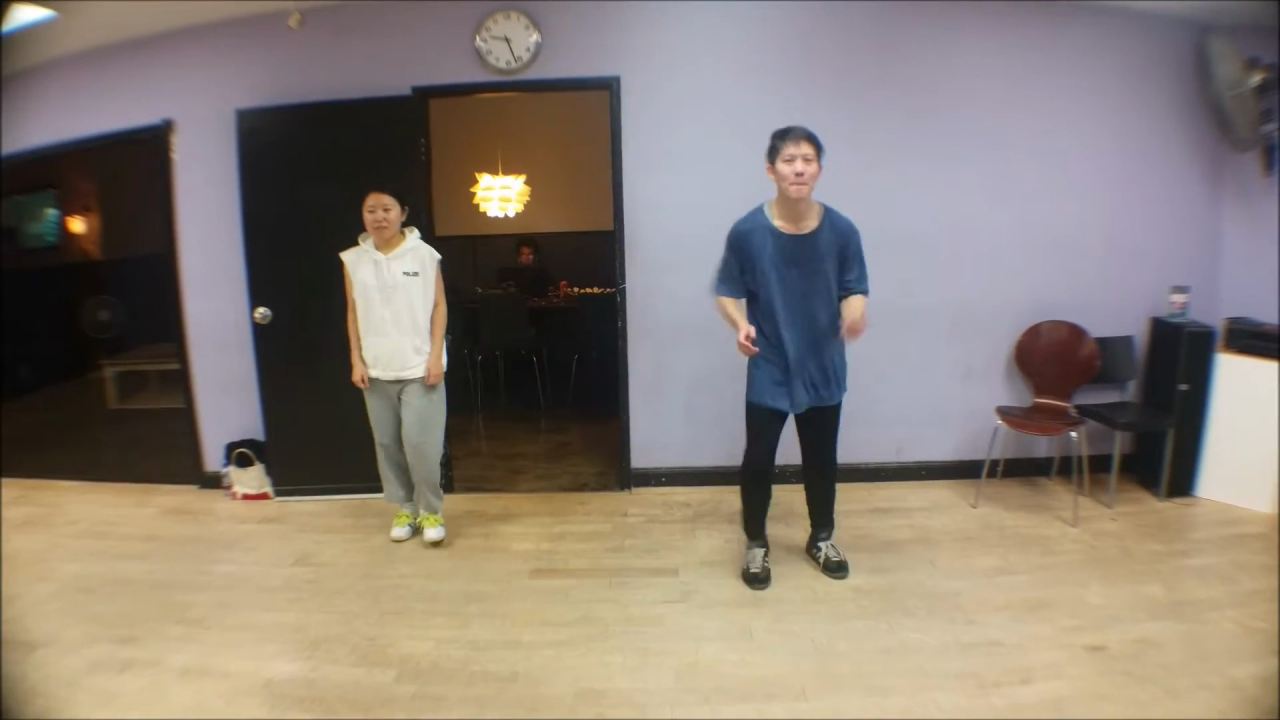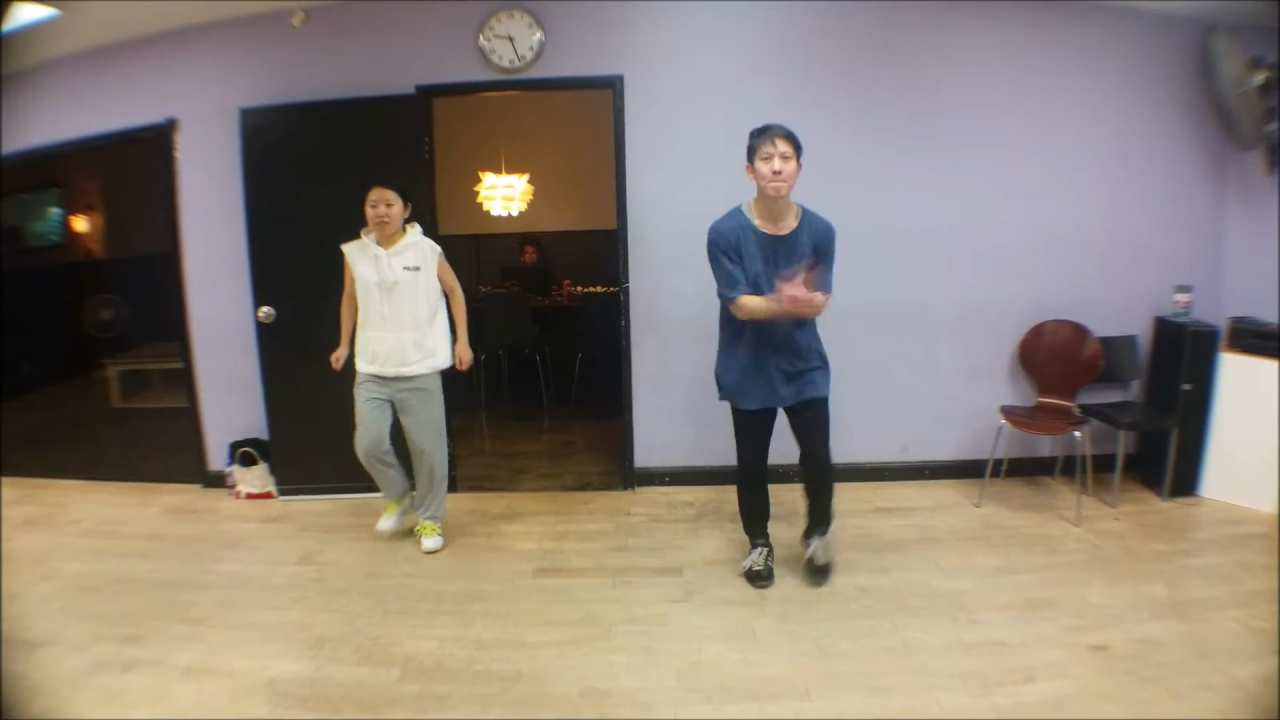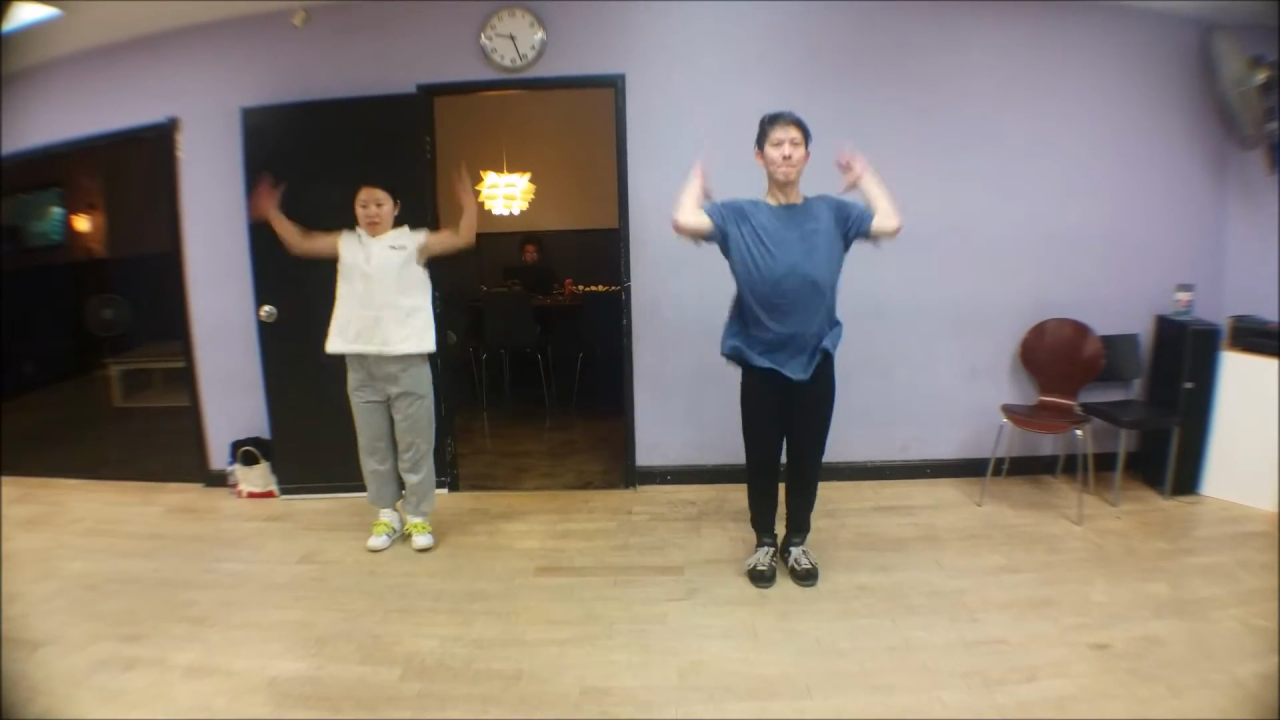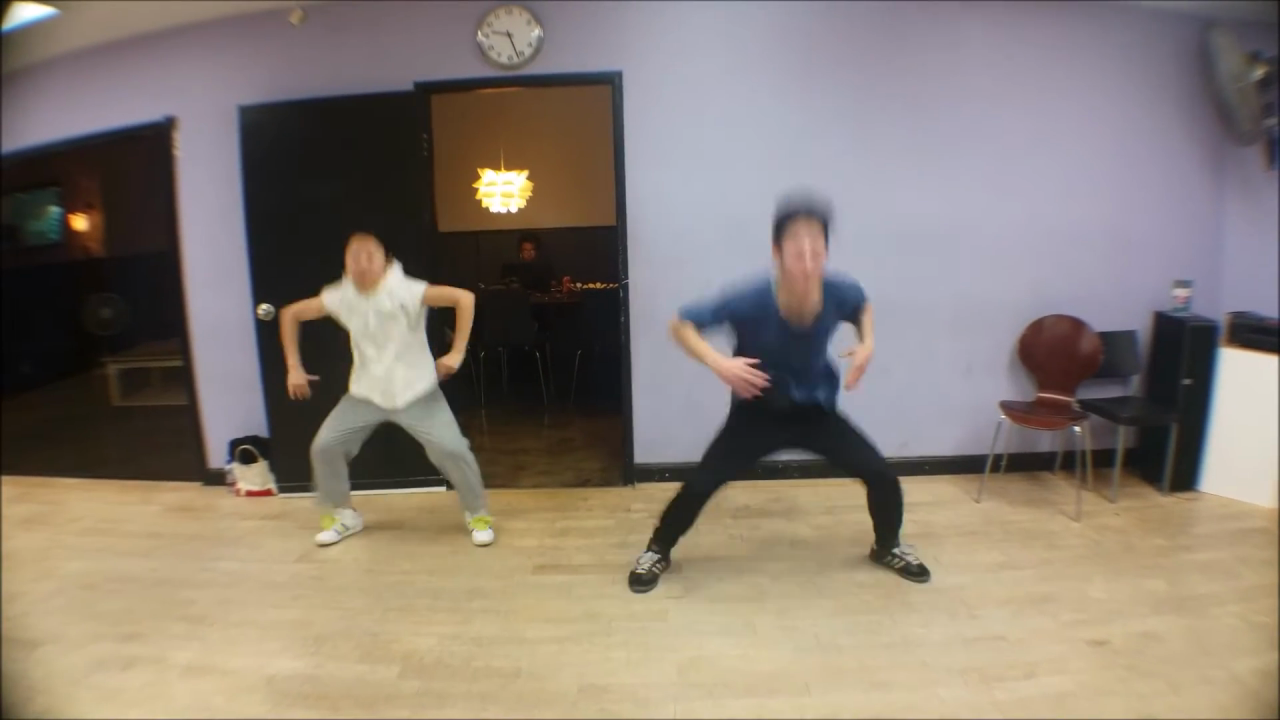
dt=0.5s
person 1, frame 1
left shoulder: (841, 230)
right shoulder: (747, 232)
left elbow: (855, 294)
right elbow: (728, 292)
left wrist: (854, 314)
right wrist: (741, 323)
left hip: (822, 370)
right hip: (770, 371)
left knee: (819, 461)
right knee: (758, 461)
left ankle: (821, 538)
right ankle: (756, 542)
person 1, frame 2
left shoulder: (819, 231)
right shoulder: (726, 232)
left elbow: (818, 304)
right elbow: (739, 306)
left wrist: (802, 300)
right wrist: (780, 303)
left hip: (804, 367)
right hip: (748, 370)
left knee: (816, 458)
right knee: (751, 463)
left ankle: (817, 534)
right ankle: (759, 543)
person 1, frame 3
left shoulder: (830, 212)
right shoulder: (740, 214)
left elbow: (888, 225)
right elbow: (684, 222)
left wrist: (863, 176)
right wrist: (699, 178)
left hip: (815, 359)
right hip: (760, 358)
left knee: (806, 459)
right knee: (762, 460)
left ankle: (796, 541)
right ankle: (764, 541)
person 1, frame 4
left shoulder: (839, 292)
right shoulder: (751, 301)
left elbow: (861, 305)
right elbow: (682, 325)
left wrist: (868, 342)
right wrist: (720, 364)
left hip: (814, 407)
right hip: (758, 408)
left knee: (881, 476)
right knee: (704, 482)
left ankle: (888, 546)
right ankle: (658, 550)
person 2, frame 1
left shoulder: (424, 255)
right shoulder: (353, 260)
left elbow: (439, 307)
right elbow: (353, 314)
left wrist: (436, 356)
right wrist: (356, 361)
left hip: (419, 367)
right hip: (377, 370)
left knee: (421, 442)
right knee: (387, 443)
left ankle: (430, 510)
right ankle: (404, 508)
person 2, frame 2
left shoulder: (425, 250)
right shoulder: (354, 253)
left elbow: (454, 290)
left wrist: (462, 340)
right wrist: (344, 343)
left hip: (420, 367)
right hip: (371, 369)
left knee: (427, 447)
right knee: (369, 444)
left ankle: (429, 519)
right ankle: (397, 498)
person 2, frame 3
left shoulder: (413, 241)
right shoulder: (345, 243)
left elbow: (461, 239)
right elbow: (299, 243)
left wrist: (469, 207)
right wrist: (273, 215)
left hip: (407, 358)
right hip: (361, 360)
left knee: (414, 442)
right knee: (372, 444)
left ankle: (417, 517)
right ankle: (387, 515)
person 2, frame 4
left shoulder: (408, 292)
right shoulder: (338, 298)
left elbow: (465, 299)
right elbow: (289, 314)
left wrist: (458, 351)
right wrist: (294, 367)
left hip: (417, 389)
right hip: (367, 392)
left knee: (451, 449)
right knee: (324, 446)
left ankle: (477, 514)
right ankle: (343, 515)
